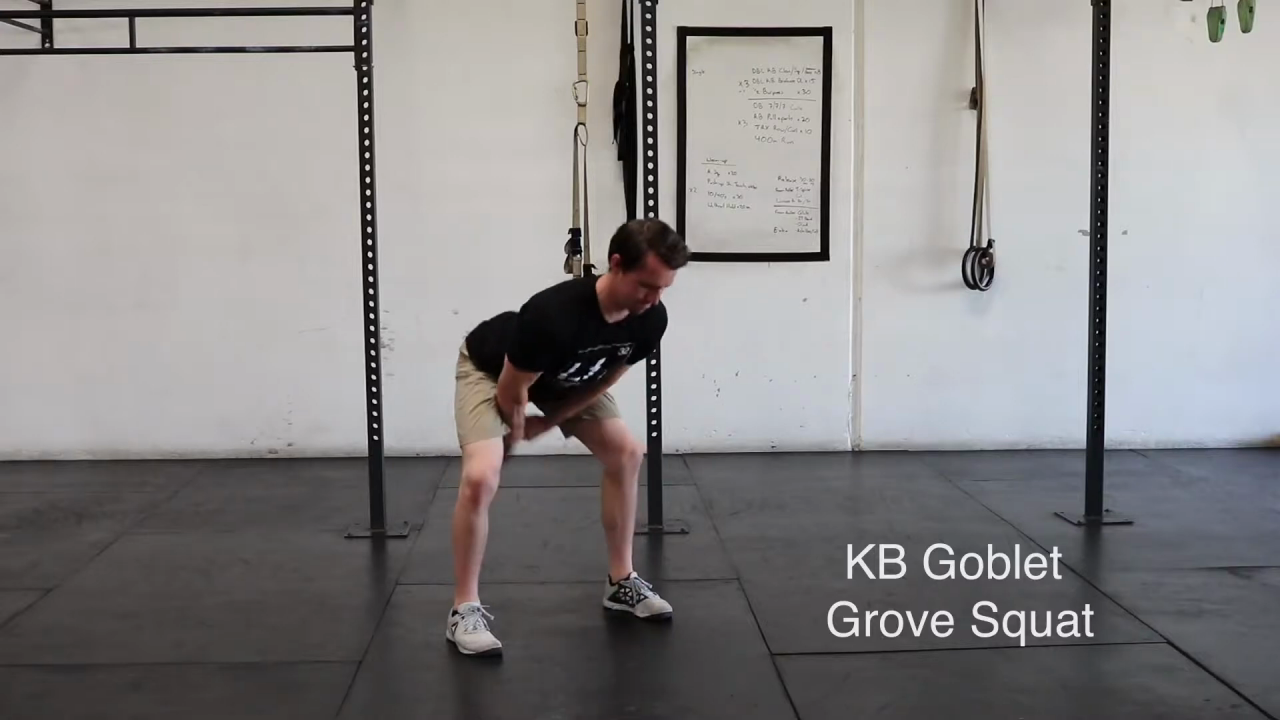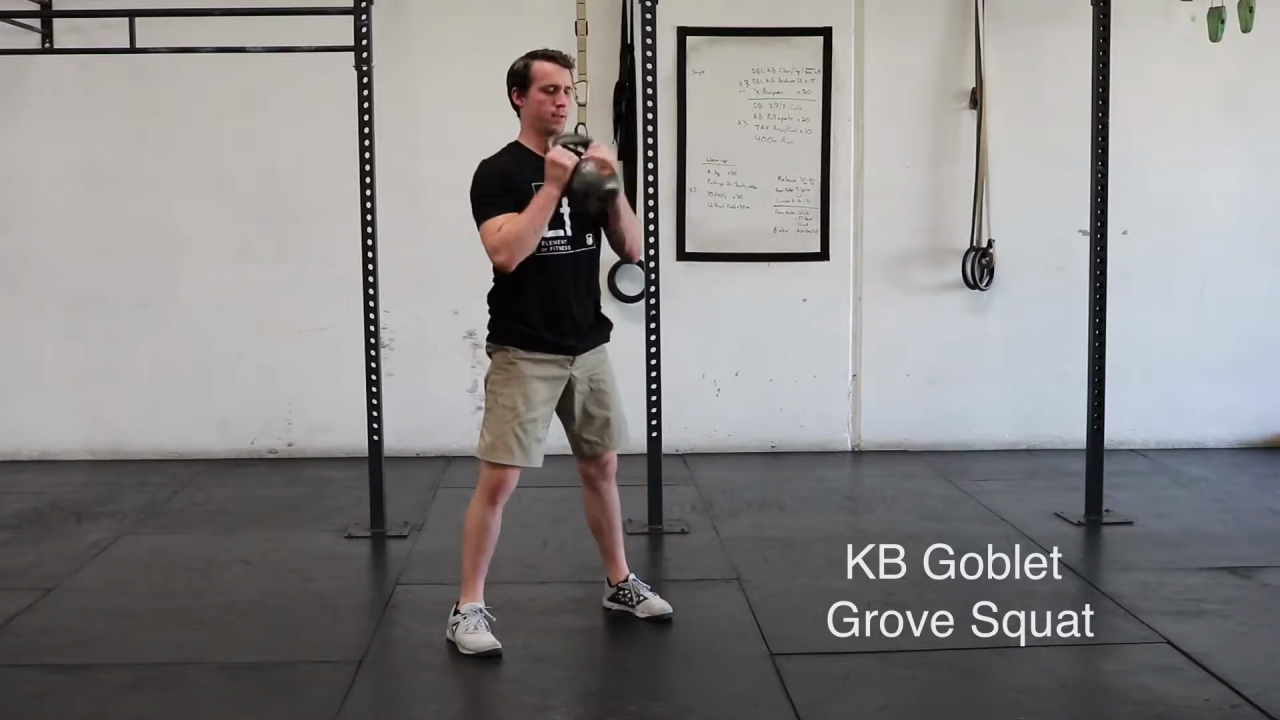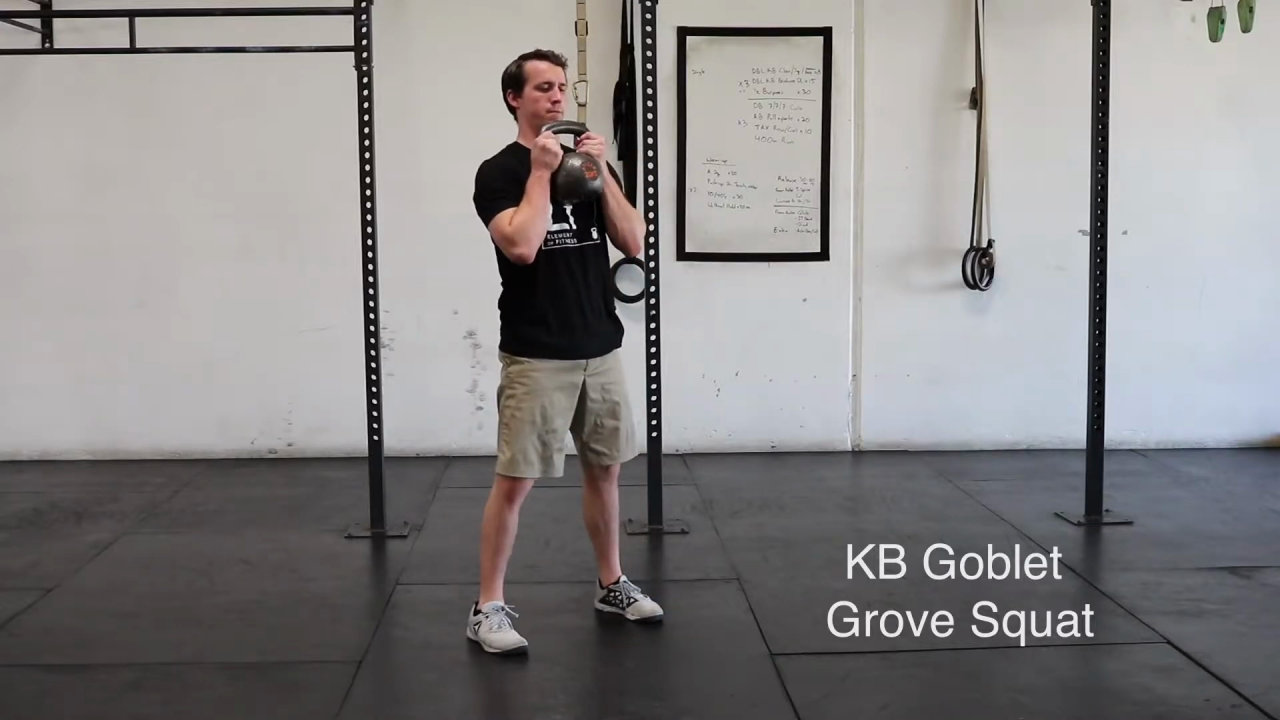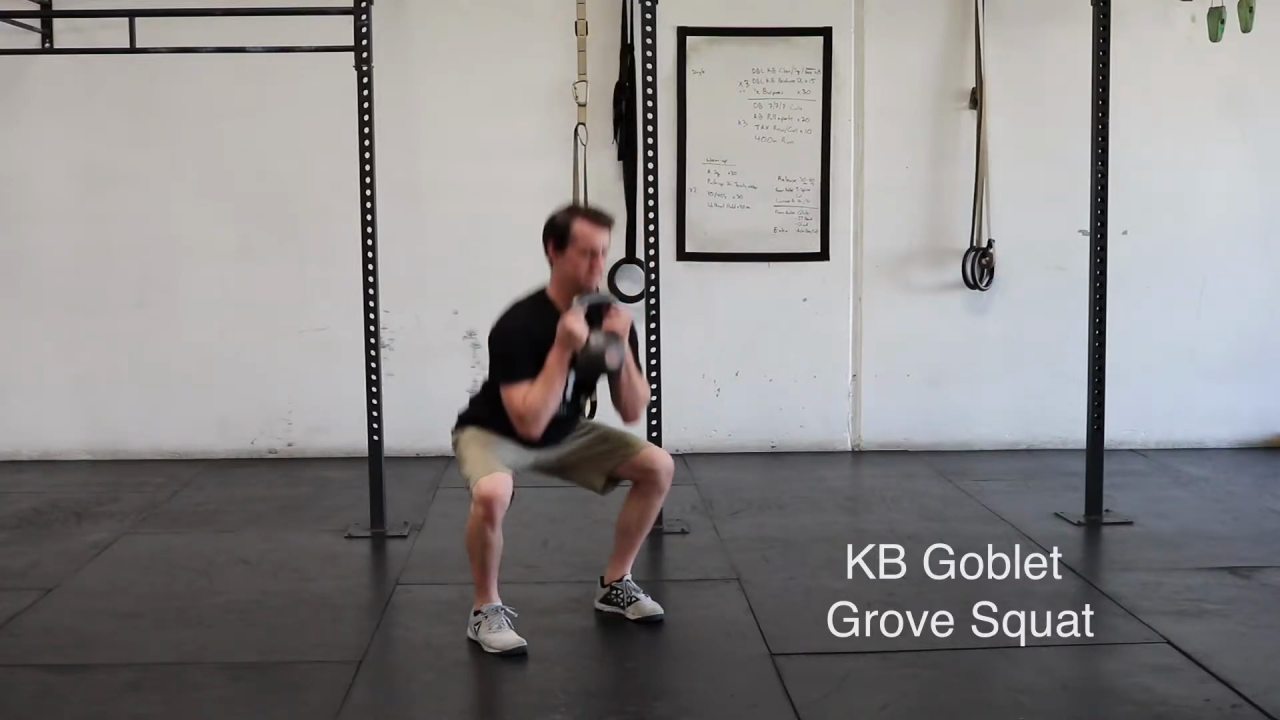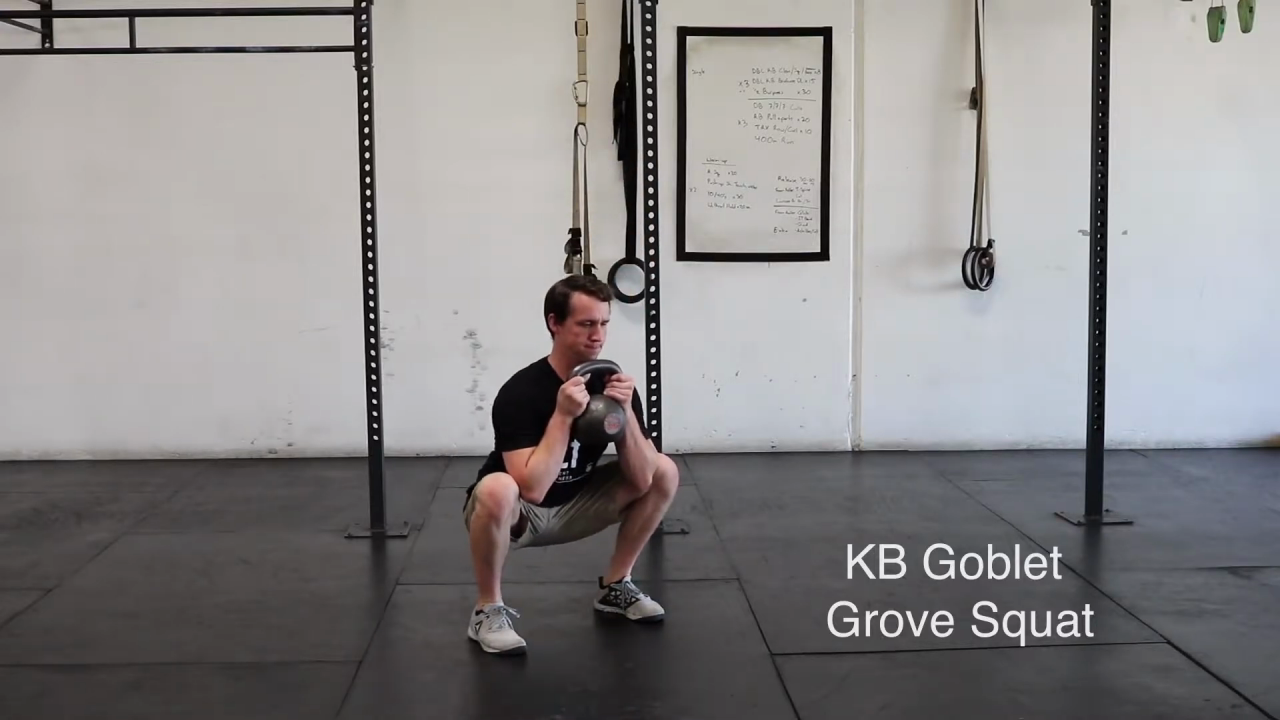
dt=1s
person 1, frame 1
left shoulder: (651, 321)
right shoulder: (554, 312)
left elbow: (605, 379)
right elbow: (510, 392)
left wrist: (547, 422)
right wrist: (516, 426)
left hip: (567, 379)
right hip: (491, 368)
left knee: (626, 454)
right knee: (481, 477)
left ankle: (621, 581)
right ankle: (465, 609)
person 1, frame 2
left shoulder: (586, 164)
right shoulder: (498, 172)
left elbow: (632, 250)
right elbow: (506, 255)
right wrist: (551, 186)
left hip: (588, 347)
right hip: (523, 353)
left knee: (602, 468)
right knee: (498, 480)
left ankle: (620, 583)
right ankle: (468, 608)
person 1, frame 3
left shoulder: (592, 163)
right shoulder: (499, 172)
left elbow: (633, 242)
right elbow: (521, 246)
left wrist: (600, 172)
right wrist: (541, 171)
left hip: (600, 348)
right hip: (537, 356)
left knee: (604, 472)
right knee: (513, 483)
left ankle: (611, 585)
right ankle: (488, 607)
person 1, frame 4
left shoulder: (609, 317)
right shoulder: (519, 325)
left elbow: (633, 411)
right elbow: (528, 423)
left wrist: (621, 346)
right wrist: (562, 350)
left hip: (565, 434)
right hip: (495, 434)
left knee: (657, 466)
right knee: (492, 493)
left ankle: (614, 584)
right ankle: (486, 609)
person 1, frame 5
left shoulder: (614, 383)
right shoulder: (521, 392)
left elbow: (641, 480)
right elbow: (532, 489)
left wrist: (625, 411)
right wrist: (563, 415)
left hip: (574, 504)
right hip: (515, 511)
left knee: (664, 473)
right knee: (497, 489)
left ankle: (615, 585)
right ankle: (489, 609)
